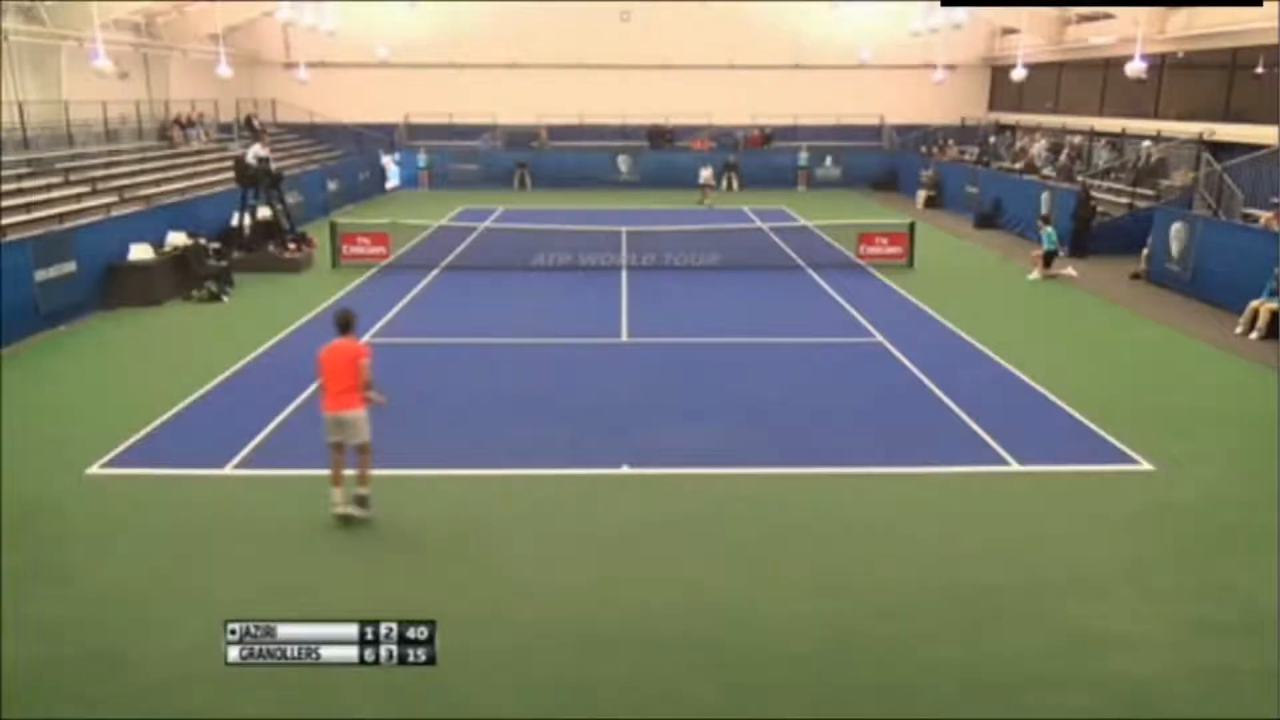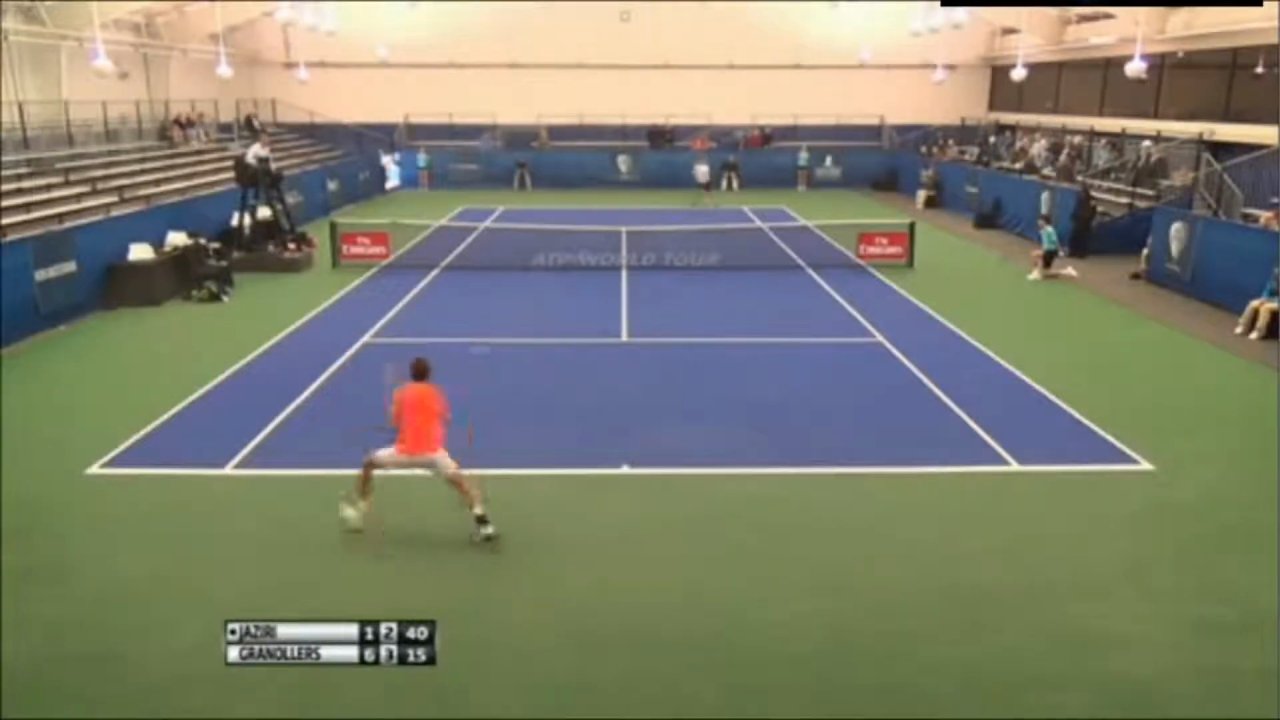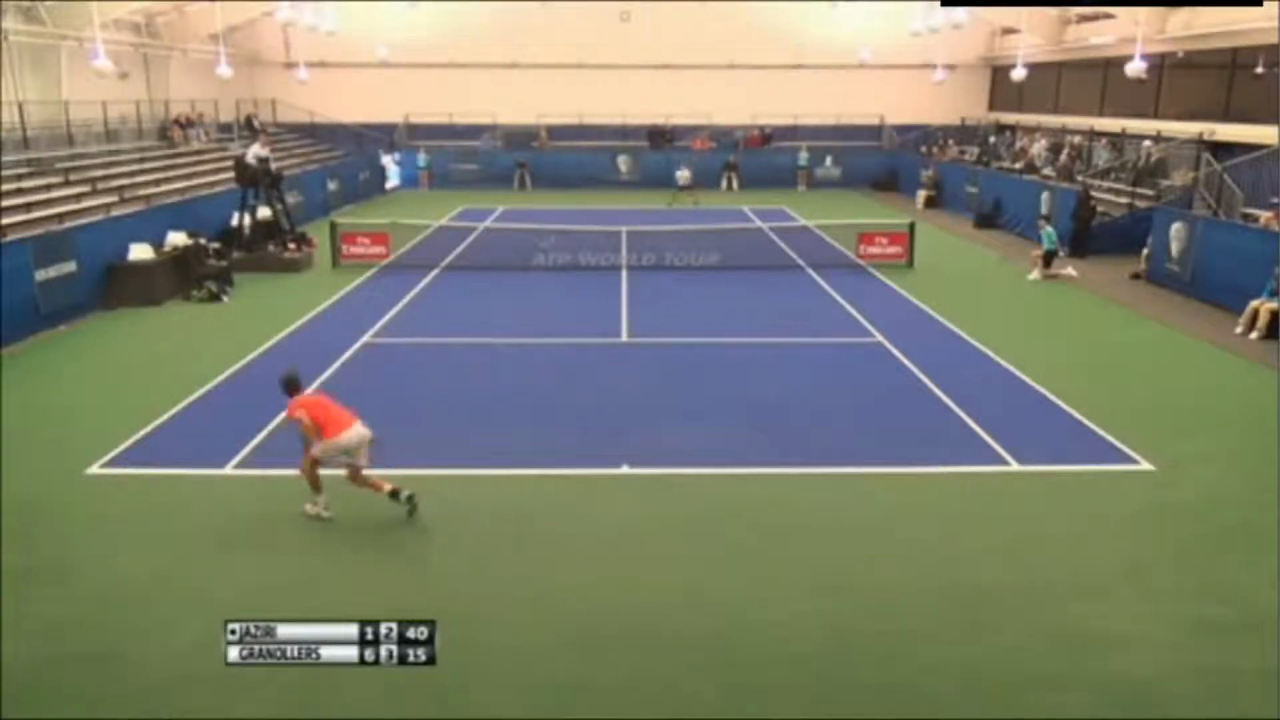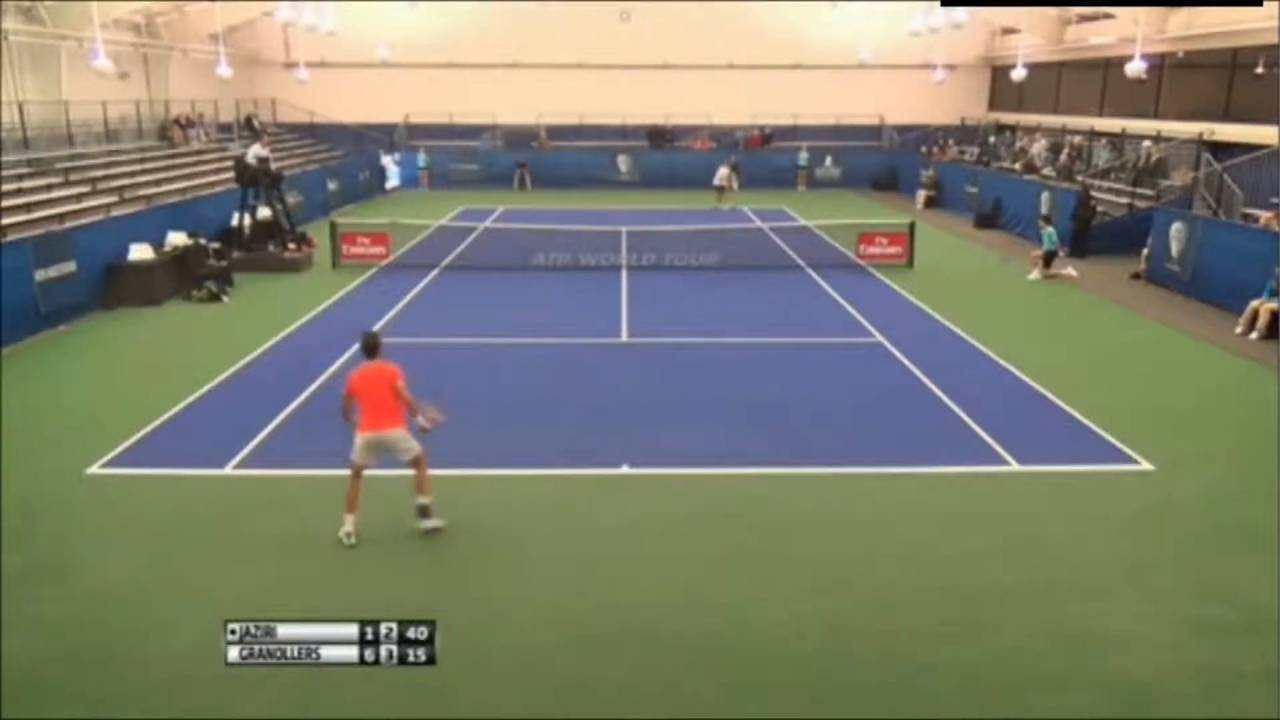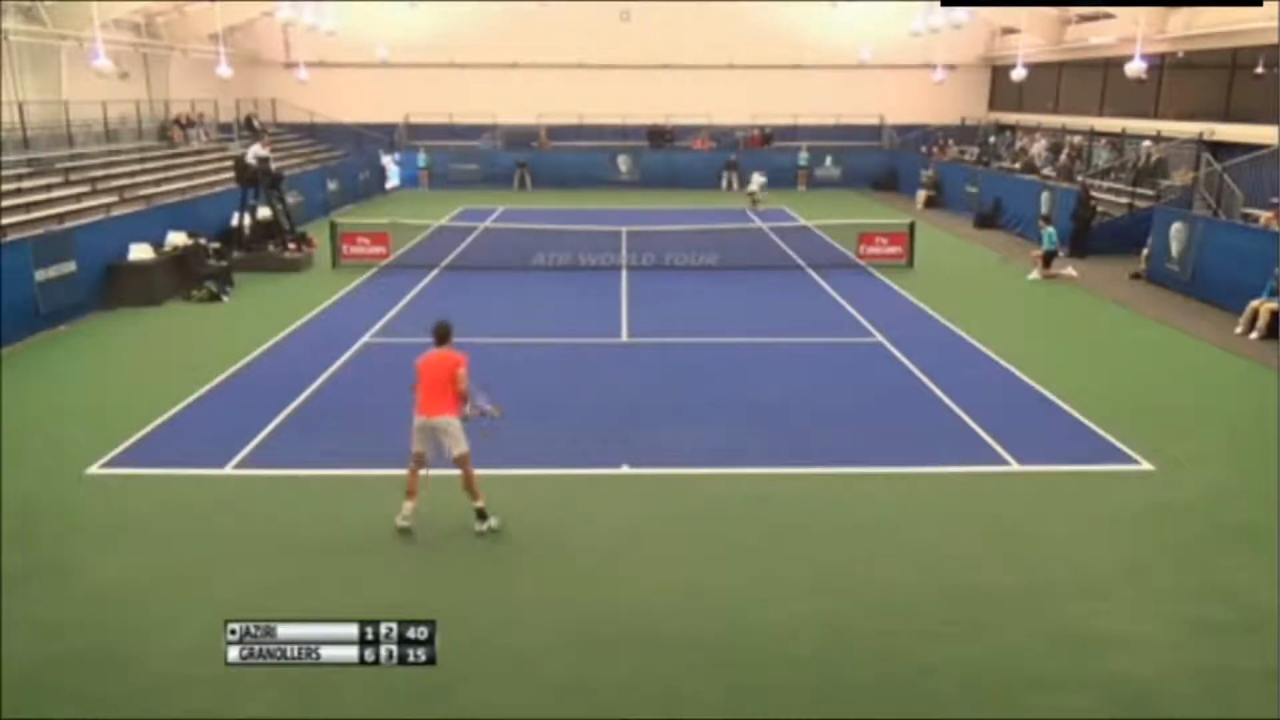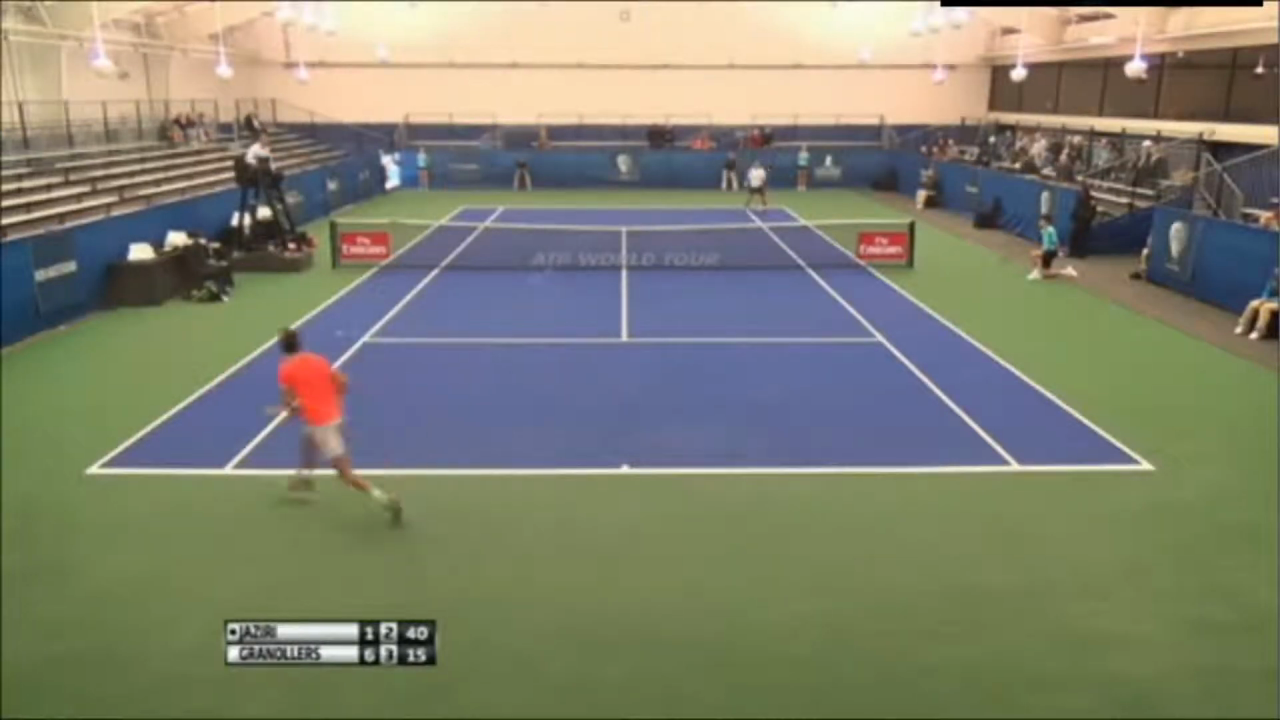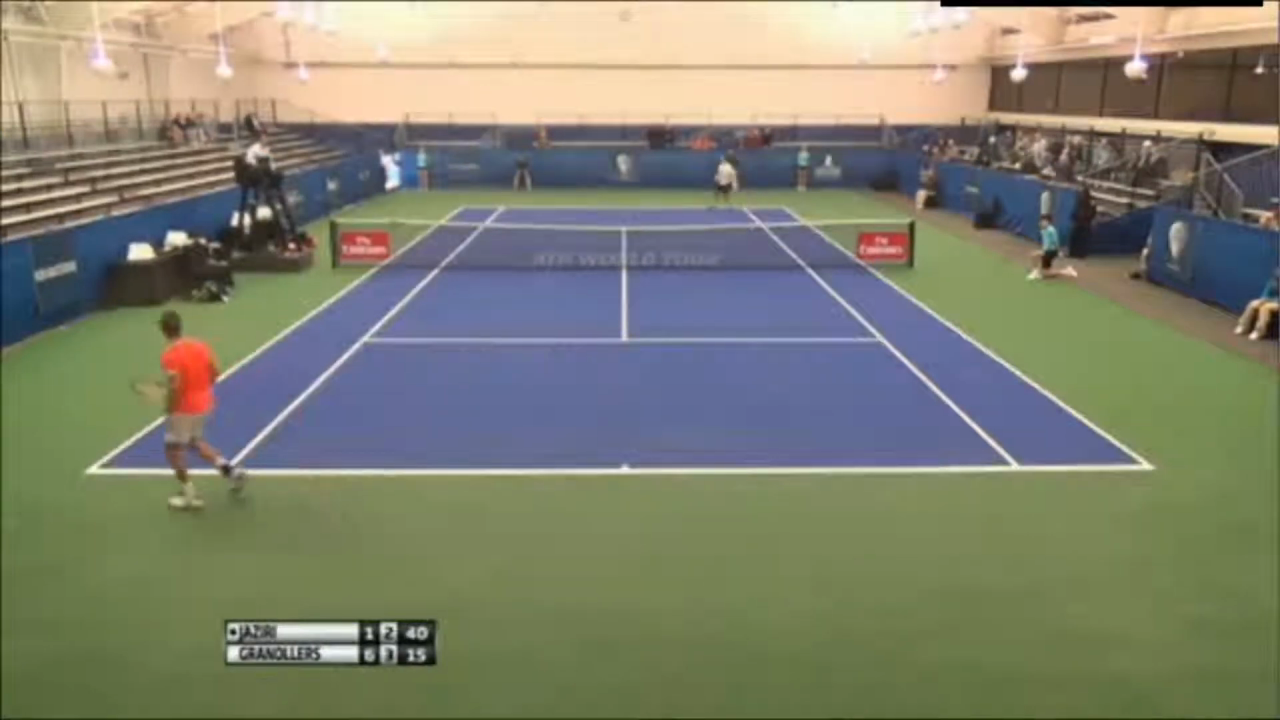
dt=0.7s
person 1, frame 1
left shoulder: (325, 351)
right shoulder: (359, 349)
left elbow: (323, 385)
right elbow: (366, 380)
right wrist: (370, 393)
left hip: (330, 410)
right hip: (351, 410)
left knee: (337, 456)
right knee: (364, 454)
left ankle: (338, 504)
right ankle: (361, 502)
person 1, frame 2
left shoulder: (401, 393)
right shoulder: (436, 395)
left elbow: (395, 423)
right elbow: (444, 421)
left hip: (405, 452)
right hip: (433, 452)
left knee: (368, 464)
right knee: (460, 483)
left ankle: (359, 511)
right ankle: (483, 524)
person 1, frame 3
left shoulder: (293, 407)
right shoulder: (318, 397)
left elbow: (307, 426)
right elbow: (346, 412)
left wrist: (307, 458)
right wrist: (368, 432)
left hip: (339, 438)
right hip: (359, 430)
left knee: (310, 465)
right knee: (356, 477)
left ankle: (320, 506)
right ankle: (398, 493)
person 1, frame 4
left shoulder: (353, 376)
right shoulder: (392, 370)
left elbow: (346, 411)
right elbow: (406, 398)
left wrist: (354, 422)
right wrist: (420, 419)
left hip: (366, 433)
right hip: (394, 430)
left knee: (356, 476)
right knee: (420, 462)
left ankle: (348, 529)
right ankle: (425, 516)
person 1, frame 5
left shoulder: (421, 360)
right shoulder: (457, 358)
right elbow: (462, 389)
right wrist: (465, 407)
left hip: (422, 417)
right hip: (445, 417)
left knee: (416, 466)
right knee: (465, 466)
left ankle: (406, 516)
right ankle: (482, 517)
person 1, frame 6
left shoulder: (285, 370)
right shoulder: (319, 360)
left elbow: (288, 402)
right elbow: (343, 382)
left wrist: (292, 408)
left hip: (319, 422)
right hip: (333, 415)
left knee: (344, 471)
right knee: (307, 440)
left ankle: (384, 500)
right ankle: (303, 480)
person 1, frame 7
left shoulder: (169, 356)
right shoulder: (199, 346)
left elbow: (175, 389)
right elbow: (214, 373)
left wrist: (168, 412)
left hip: (186, 409)
right hip: (204, 404)
left knee: (172, 450)
right knee: (194, 442)
left ankle: (190, 496)
right ankle: (231, 470)
